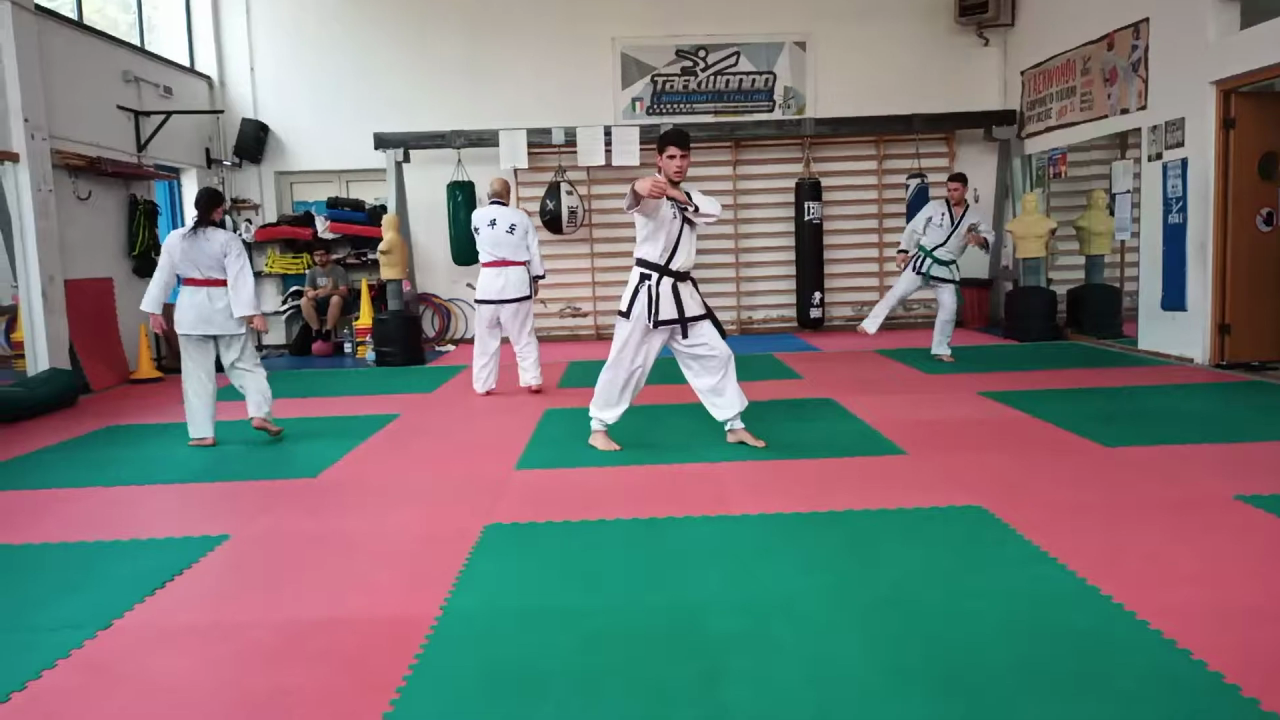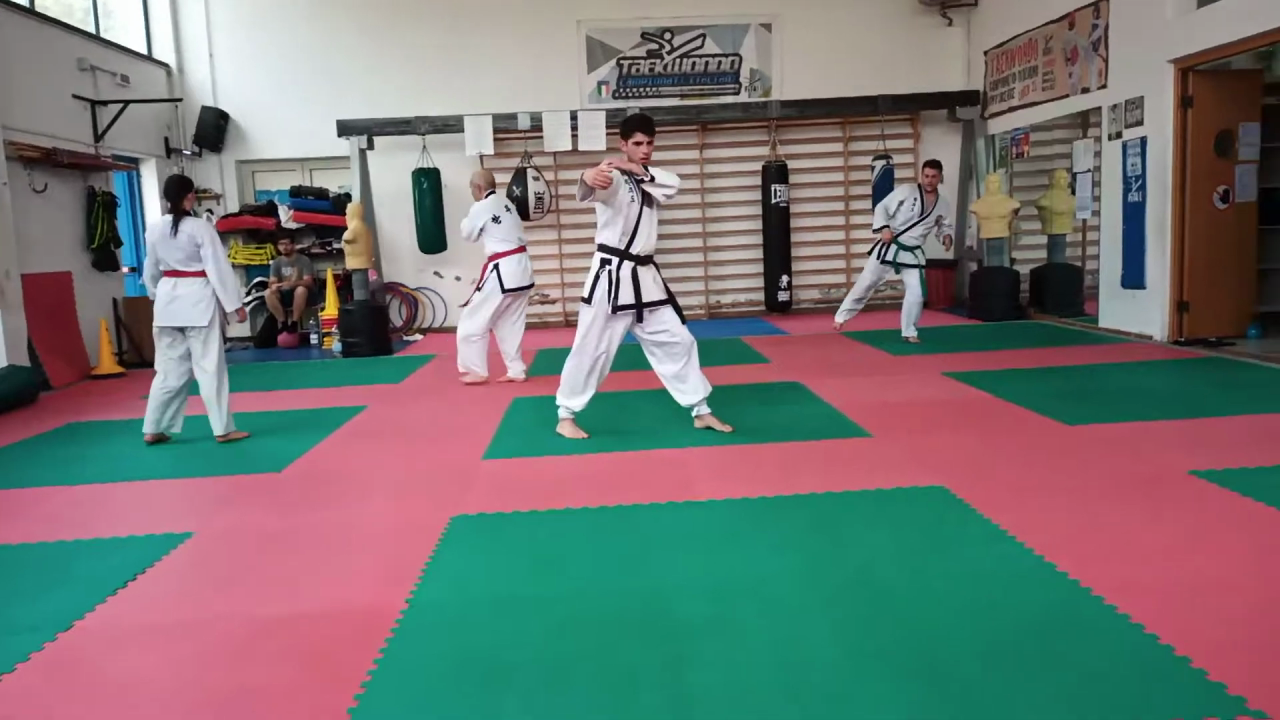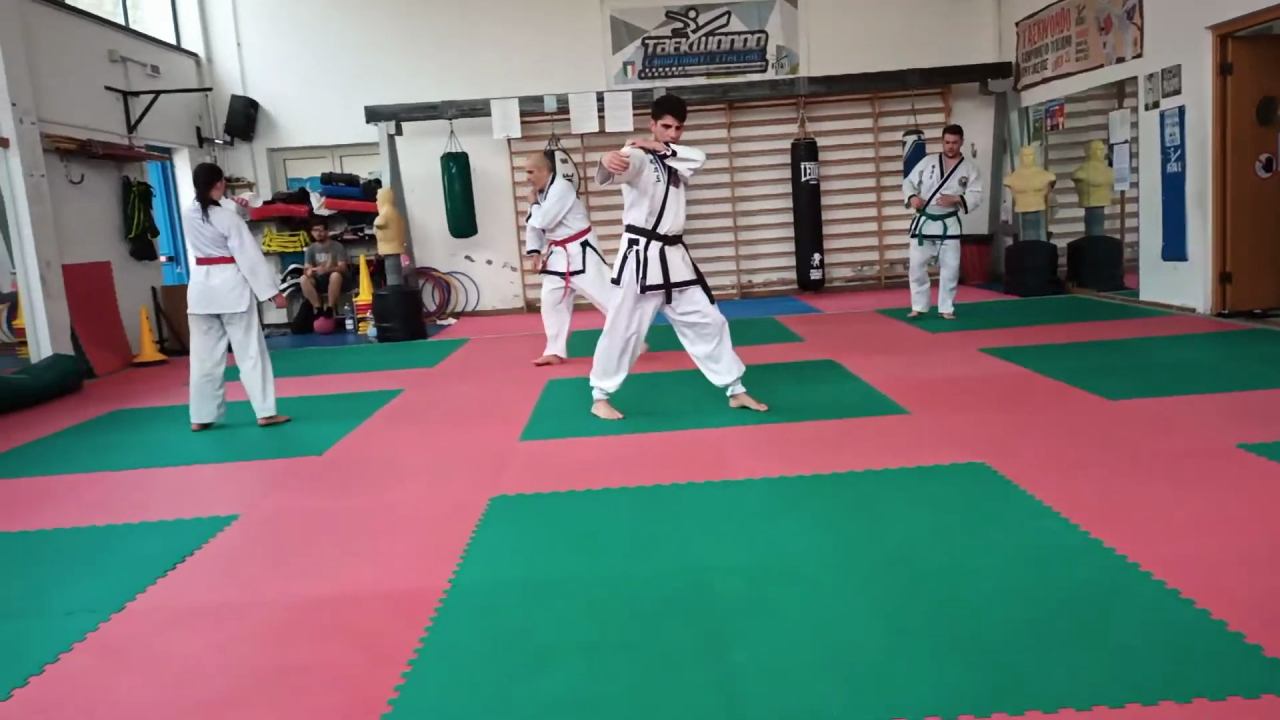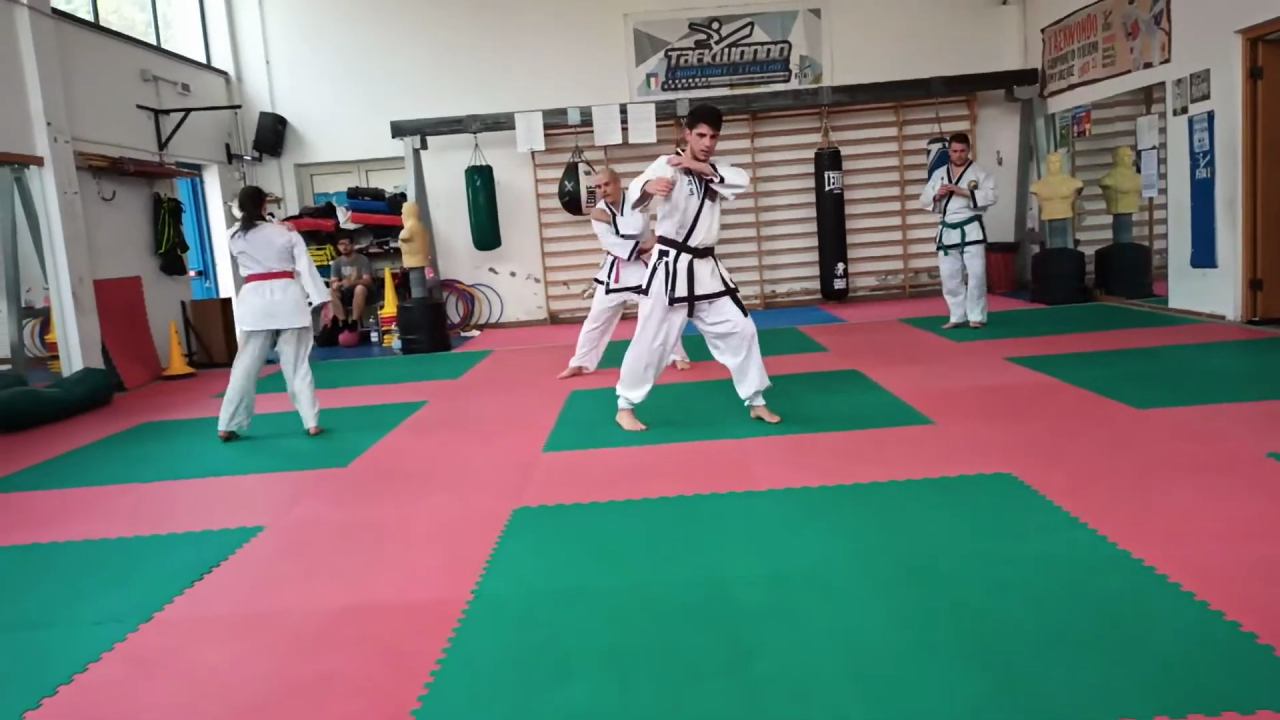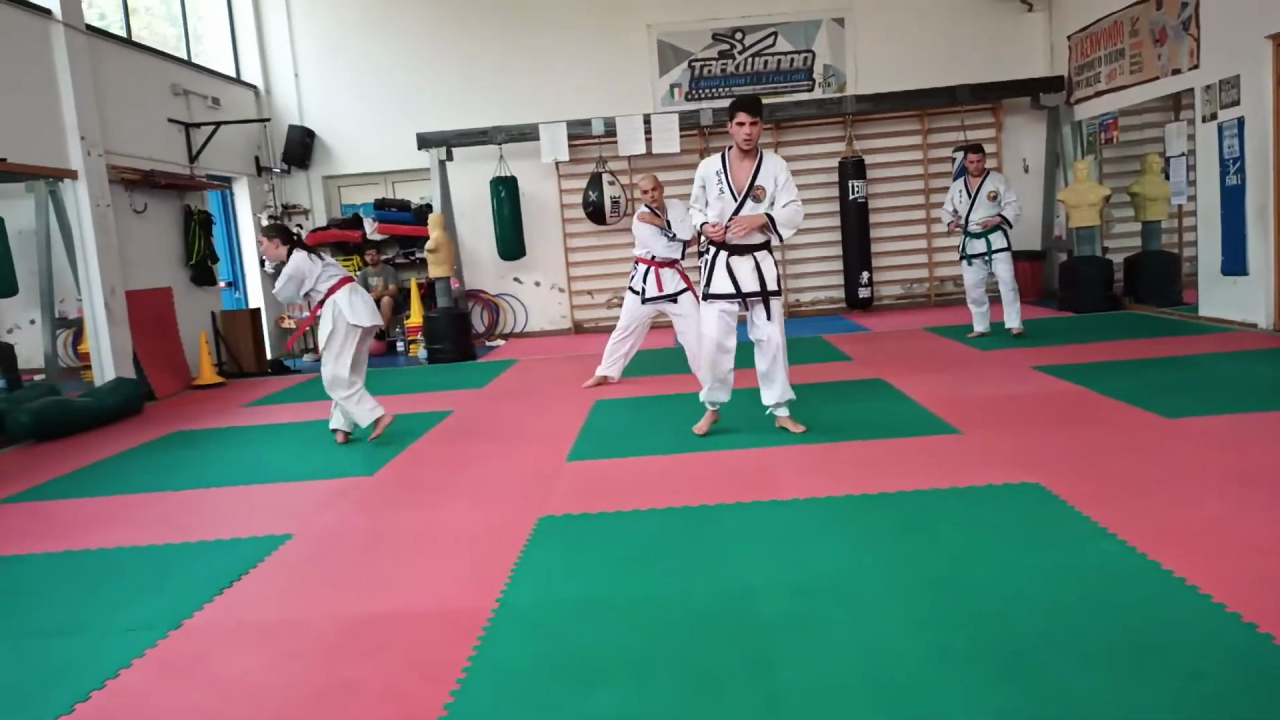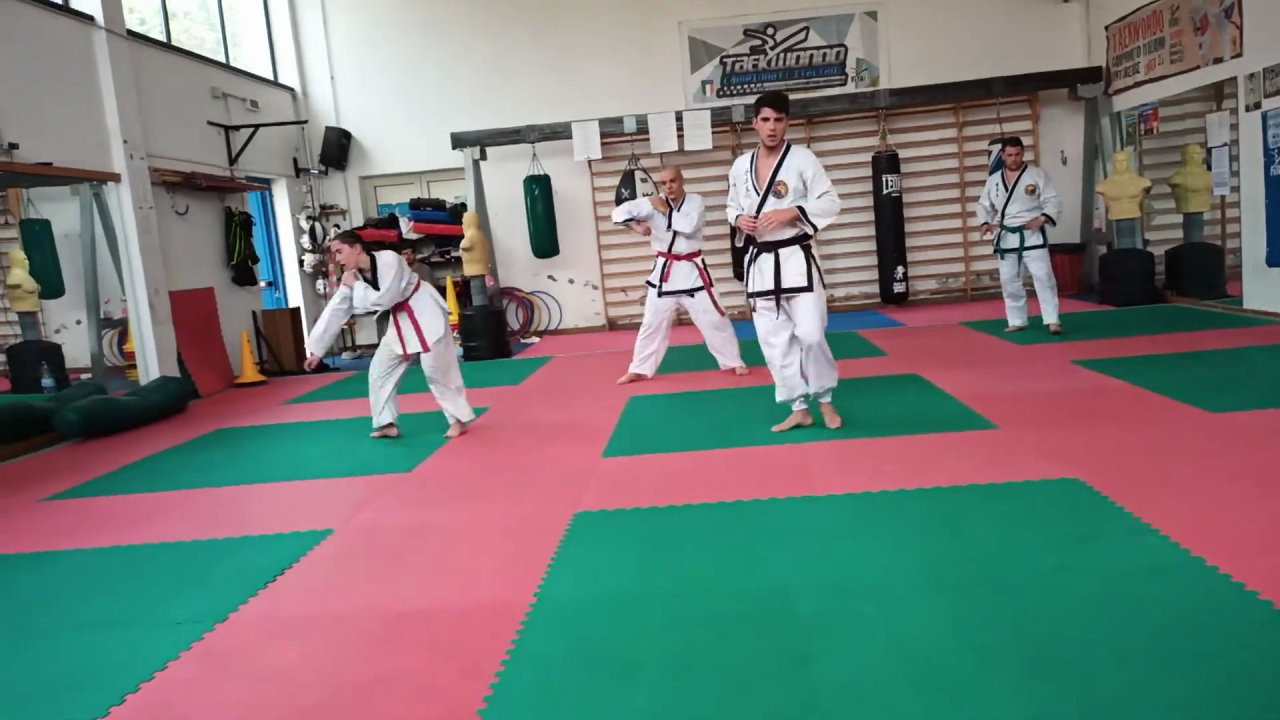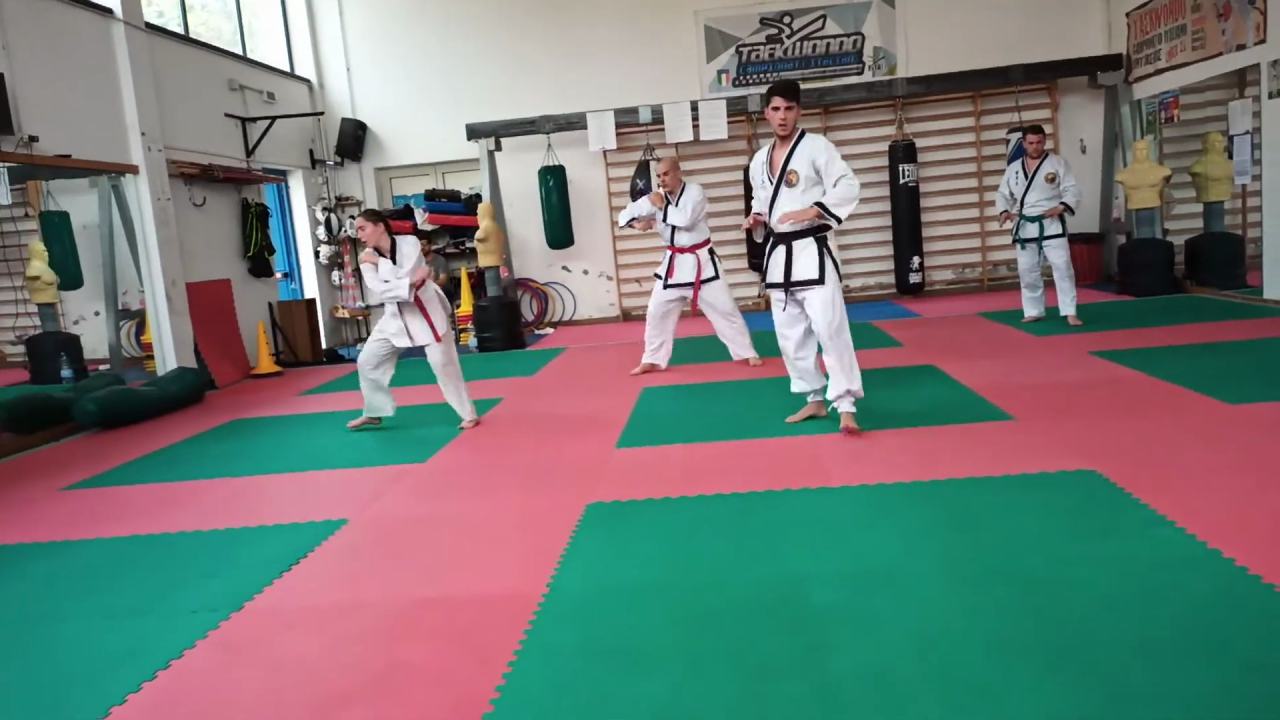
dt=0.3s
person 1, frame 1
left shoulder: (686, 194)
right shoulder: (655, 191)
left elbow: (713, 210)
right elbow: (635, 201)
left wrist: (680, 195)
right wrist: (639, 188)
left hip: (682, 291)
right hip: (650, 289)
left knee: (715, 354)
right knee: (626, 362)
left ankle: (734, 426)
right ankle: (598, 428)
person 1, frame 2
left shoulder: (645, 178)
right shoulder: (611, 176)
left elbow: (672, 184)
right elbow: (590, 189)
left wrist: (636, 168)
right wrist: (587, 177)
left hip: (645, 275)
right hip: (612, 275)
left knee: (677, 341)
right knee: (591, 348)
left ankle: (701, 411)
right ankle: (566, 416)
person 1, frame 3
left shoulder: (673, 159)
right shoulder: (637, 155)
left elbow: (698, 158)
right elbow: (618, 169)
left wrist: (661, 147)
right wrist: (607, 161)
left hip: (674, 255)
right hip: (641, 255)
left knee: (707, 321)
right knee: (622, 329)
left ankle: (735, 390)
right ankle: (600, 397)
person 1, frame 4
left shoulder: (714, 169)
right shoulder: (667, 166)
left elbow: (741, 182)
right elbow: (636, 194)
left wrist: (704, 169)
right wrist: (649, 187)
left hip: (707, 268)
right hip: (672, 267)
left knee: (740, 330)
right knee: (652, 341)
left ankle: (755, 401)
right ankle: (626, 407)
person 1, frame 5
left shoulder: (775, 166)
right shoulder: (710, 166)
left elbow: (794, 212)
right elbow: (696, 208)
left wrist: (763, 219)
right wrist: (705, 227)
left hip: (759, 264)
right hip: (720, 265)
left knee: (770, 340)
right knee: (715, 341)
left ankle: (780, 410)
right ankle: (712, 407)
person 1, frame 6
left shoulder: (803, 159)
right shoulder: (741, 166)
left elbow: (830, 202)
right elbow: (732, 206)
left wrist: (791, 213)
right wrist: (739, 220)
left hip: (796, 259)
right hip: (760, 263)
left knee: (811, 334)
right knee: (775, 342)
left ankle: (824, 399)
right ankle: (799, 408)
person 1, frame 7
left shoulder: (817, 146)
right shoulder: (760, 159)
left elbow: (848, 187)
left wrist: (811, 211)
right wrist: (757, 217)
left hip: (812, 250)
right hip: (778, 253)
left knee: (829, 326)
right knee: (791, 334)
left ankle: (846, 406)
right ankle: (815, 398)
person 2, frame 1
left shoulder: (175, 239)
right shoulder: (229, 239)
left elbow: (163, 276)
right elbow: (240, 277)
left wrist: (155, 311)
right wrist: (253, 312)
left hip: (192, 310)
right hip: (225, 310)
left knee: (197, 375)
right knee: (246, 364)
left ankle: (203, 433)
right ankle: (259, 414)
person 2, frame 2
left shoulder: (153, 230)
right shoulder: (202, 228)
left elbow: (150, 271)
right elbow: (218, 268)
right wrist: (235, 304)
left hip: (167, 302)
right hip: (198, 300)
left knee: (169, 369)
right knee: (209, 366)
left ankle: (153, 429)
right ankle: (222, 429)
person 2, frame 3
left shoulder: (188, 214)
right shoulder: (228, 218)
right elbow: (249, 256)
left wrist: (236, 205)
right wrist: (272, 291)
left hip: (201, 288)
right hip: (231, 287)
left knee: (204, 357)
right knee: (250, 351)
left ankle: (200, 417)
right ankle: (266, 411)
person 2, frame 4
left shoulder: (234, 237)
right shoulder: (287, 233)
right elbow: (306, 268)
right wrist: (322, 299)
left hip: (255, 303)
right hip: (290, 301)
left knee: (245, 367)
right knee: (298, 367)
left ankle: (229, 425)
right ankle: (311, 422)
person 2, frame 5
left shoulder: (295, 265)
right shoulder: (309, 257)
left elbow: (286, 296)
left hip: (342, 310)
right hip: (356, 305)
left knee: (336, 375)
right knee: (347, 373)
left ankle: (376, 415)
right ankle: (343, 427)
person 2, frame 6
left shoulder: (389, 260)
right shoulder: (351, 278)
left elbow: (386, 300)
right elbow: (335, 312)
left wrist: (356, 285)
right wrist: (316, 349)
left hip: (423, 311)
right hip: (398, 320)
left knee: (436, 368)
right knee: (380, 370)
left ankle: (458, 419)
right ankle: (386, 424)
person 2, frame 7
left shoulder: (409, 243)
right shoulder: (369, 258)
left elbow: (407, 275)
right elbow: (379, 289)
left wrist: (379, 261)
right wrist: (412, 280)
left hip: (426, 307)
right hip: (396, 313)
left knee: (442, 362)
right knee: (368, 361)
left ankle: (468, 414)
right ankle: (375, 412)
person 3, frame 1
left shoulder: (476, 216)
right shoulder: (521, 217)
right elbow: (534, 251)
right wrist: (536, 278)
left hip: (489, 281)
right hip: (517, 279)
left knee: (486, 337)
right knee: (523, 335)
left ankle: (483, 385)
right ankle: (532, 380)
person 3, frame 2
left shoulder: (483, 206)
right shoulder: (505, 205)
left elbow: (467, 233)
left hip: (502, 271)
right hip: (516, 267)
left knee: (473, 321)
right knee: (507, 324)
left ankle: (477, 370)
right ankle: (515, 371)
person 3, frame 3
left shoulder: (561, 189)
right shoulder: (539, 194)
left elbow: (543, 221)
right elbow: (533, 227)
left wrist: (535, 205)
right wrist: (535, 253)
left hip: (581, 252)
right hip: (559, 254)
left knee: (606, 297)
right knee: (552, 304)
right ankle: (554, 351)
person 3, frame 4
right shoulder: (599, 213)
left elbow: (637, 228)
right elbow: (612, 244)
left wrist: (611, 219)
right wrist: (637, 247)
left hip: (643, 265)
right hip: (617, 270)
right knee: (597, 318)
left ankle: (677, 356)
right ankle: (580, 363)
person 3, frame 5
left shoulder: (676, 206)
right shoulder: (641, 219)
left elbow: (689, 233)
right elbow: (662, 248)
left wrist: (661, 222)
right wrist: (684, 244)
left hip: (673, 275)
right hip: (647, 278)
left knee: (693, 322)
right knee: (627, 327)
left ankle: (702, 366)
right ankle: (606, 372)
person 3, frame 6
left shoulder: (696, 201)
right shoulder: (653, 203)
left elbow: (688, 226)
right elbow: (620, 211)
left wrist: (665, 210)
right wrist: (634, 224)
left hip: (693, 270)
right hip: (665, 271)
left knee: (714, 318)
right knee: (652, 322)
left ankle: (734, 362)
right ankle: (639, 369)
person 3, frame 7
left shoulder: (695, 192)
right shoulder: (657, 197)
left elbow: (686, 218)
right elbow: (626, 214)
left wrist: (662, 206)
right wrist: (636, 222)
left hip: (701, 260)
right hip: (674, 262)
left knee: (724, 308)
right knee: (657, 311)
left ankle: (747, 353)
right ankle: (652, 360)
person 4, frame 1
left shoulder: (974, 215)
right shoulder: (934, 207)
left elbow: (988, 234)
right elbow: (913, 229)
left wrist: (981, 240)
right wrist: (903, 250)
left hip: (947, 268)
right hip: (923, 261)
left knee: (948, 309)
right knee: (899, 291)
left ankle: (941, 350)
right ankle: (870, 324)
person 4, frame 2
left shoulder: (943, 205)
right shoulder: (905, 191)
left elbow: (946, 227)
right elbow: (882, 209)
left wrist: (947, 237)
right wrist: (884, 228)
left hip: (912, 253)
right hip: (888, 248)
left knee: (916, 294)
right knee: (866, 283)
left ankle: (909, 332)
right ankle: (843, 316)
person 4, frame 3
left shoulder: (970, 168)
right shoulder: (928, 162)
left elbow: (976, 195)
right elbow: (909, 182)
left wrist: (956, 199)
right wrist: (912, 197)
left hip: (948, 224)
right hip: (923, 221)
left knee: (950, 267)
right knee: (917, 264)
left ankle: (946, 308)
right ankle: (919, 306)
person 4, frame 4
left shoulder: (979, 171)
right shoulder: (939, 174)
left elbow: (990, 195)
right elbow: (924, 199)
left wrist: (963, 191)
right wrist: (936, 196)
left hip: (971, 230)
right hip: (947, 232)
left knee: (977, 274)
right knee: (949, 277)
left ankle: (975, 316)
right ankle: (957, 317)
person 4, frame 5
left shoulder: (998, 180)
right shoulder: (957, 186)
left elbow: (1014, 207)
right elbow: (946, 210)
left wrist: (997, 220)
right wrist: (951, 223)
left hip: (995, 239)
right hip: (970, 242)
left knee: (1007, 280)
right knee: (973, 287)
left ankle: (1014, 324)
right ankle: (981, 326)
person 4, frame 6
left shoulder: (1037, 175)
right shoulder: (994, 180)
left elbow: (1052, 201)
right elbow: (984, 205)
left wrist: (1042, 218)
right wrist: (985, 223)
left hip: (1032, 235)
right hip: (1006, 237)
left knee: (1043, 277)
right knee: (1009, 281)
left ankle: (1053, 320)
right ankle: (1017, 320)
person 4, frame 7
left shoulder: (1058, 163)
right shoulder: (1013, 168)
left elbow: (1072, 191)
right elbow: (1003, 194)
left wrist: (1061, 207)
right wrist: (1004, 211)
left hip: (1051, 225)
right hip: (1025, 227)
left knee: (1062, 267)
right knee: (1027, 271)
left ankle: (1070, 313)
right ankle: (1033, 311)
